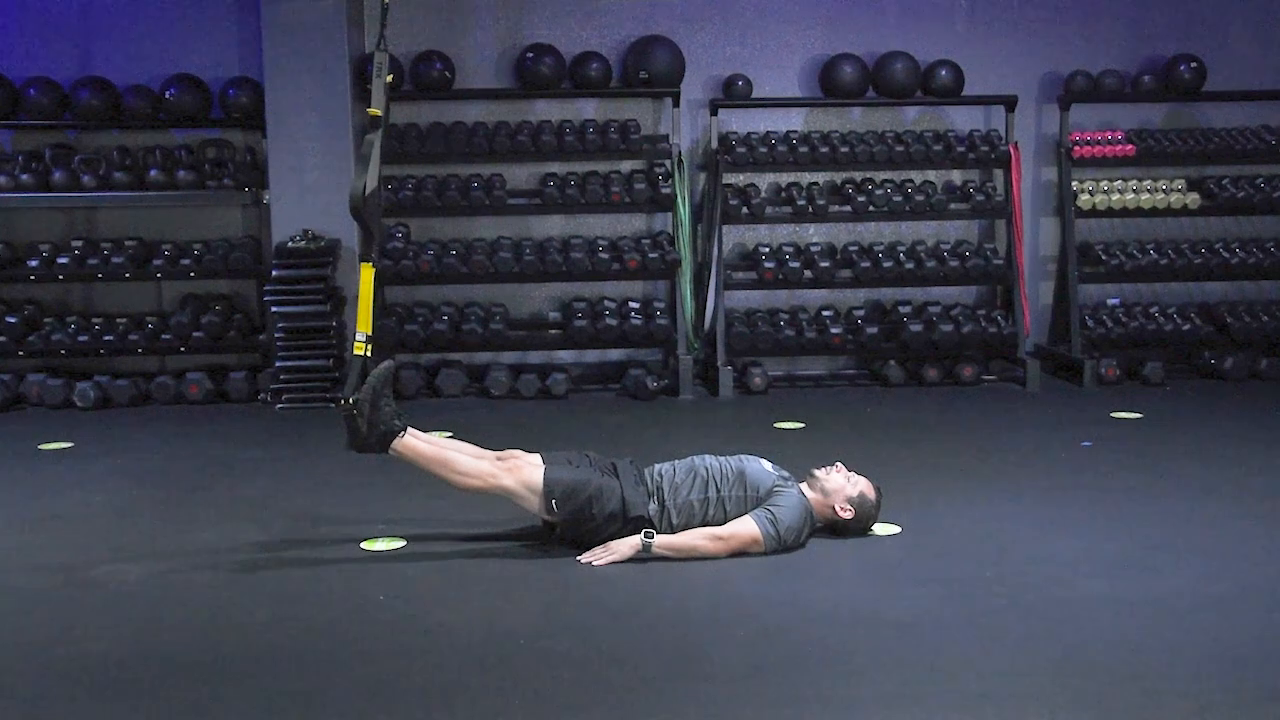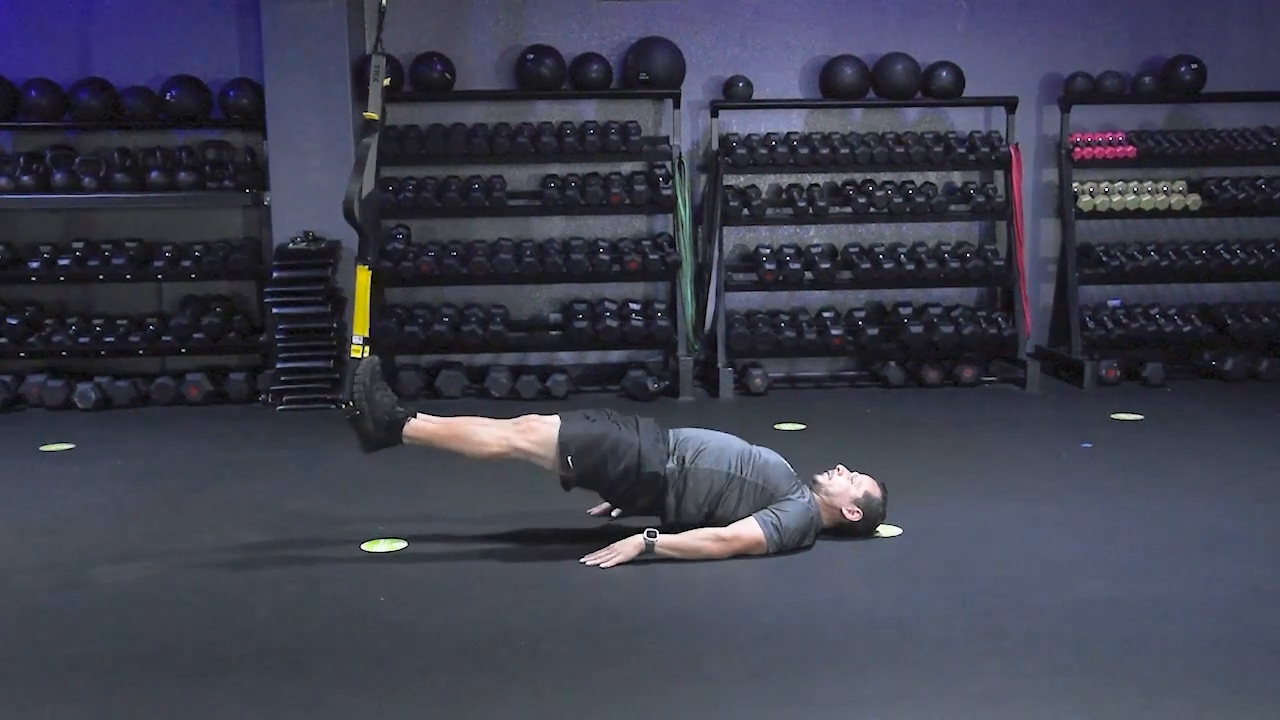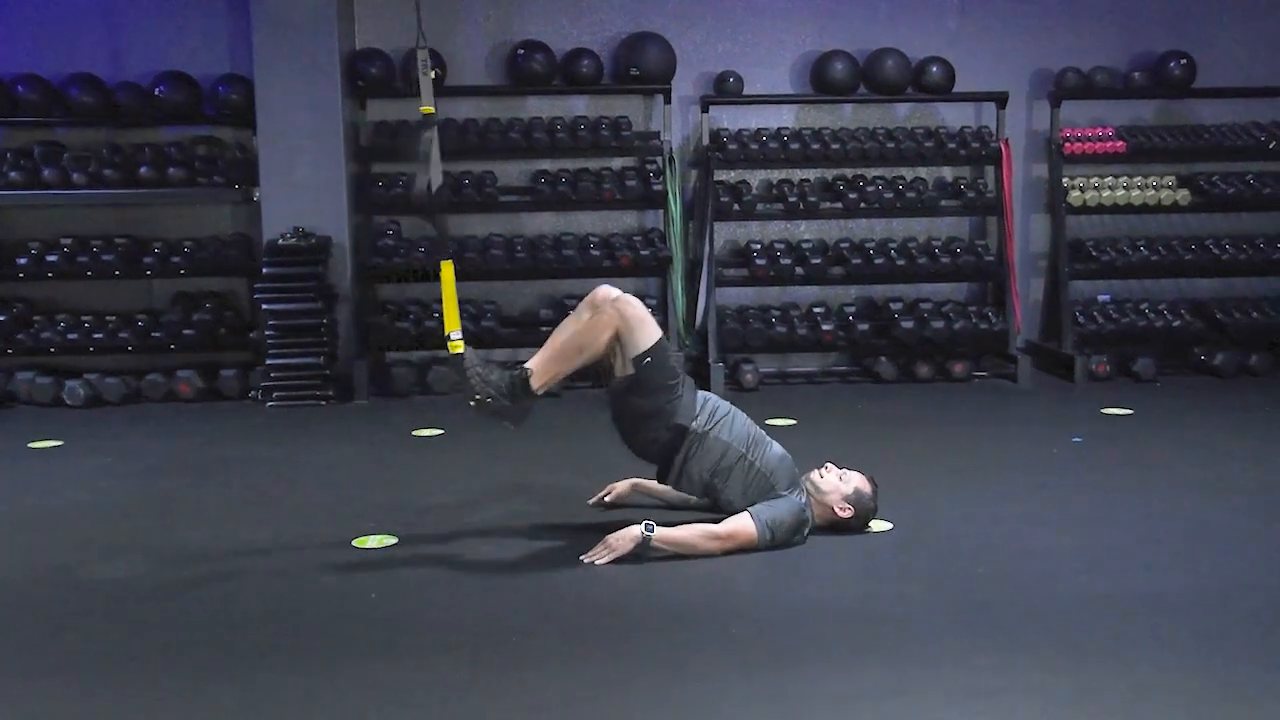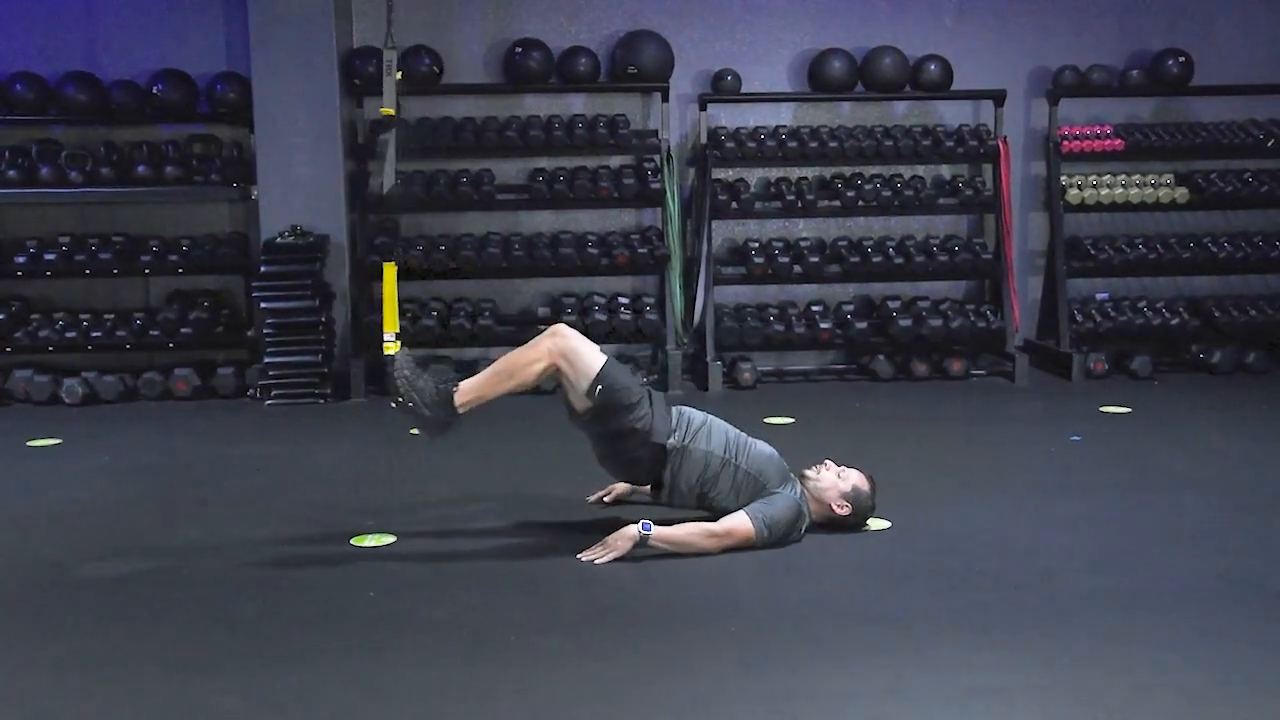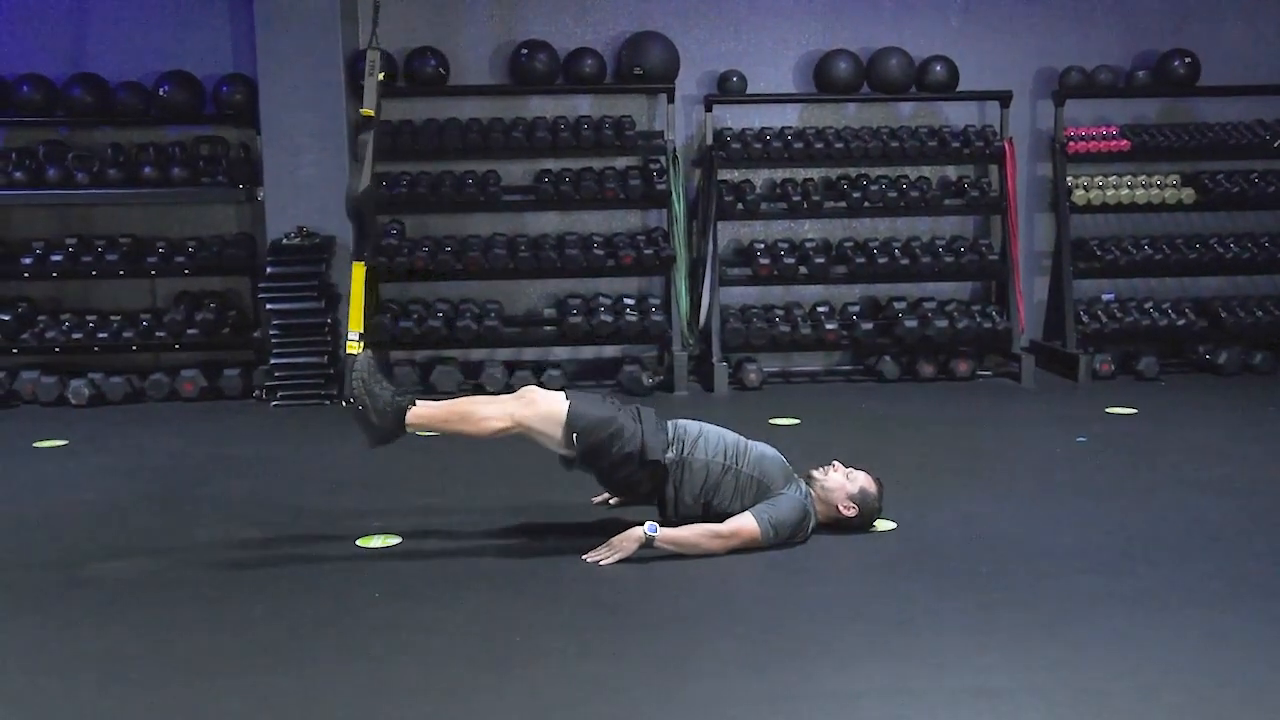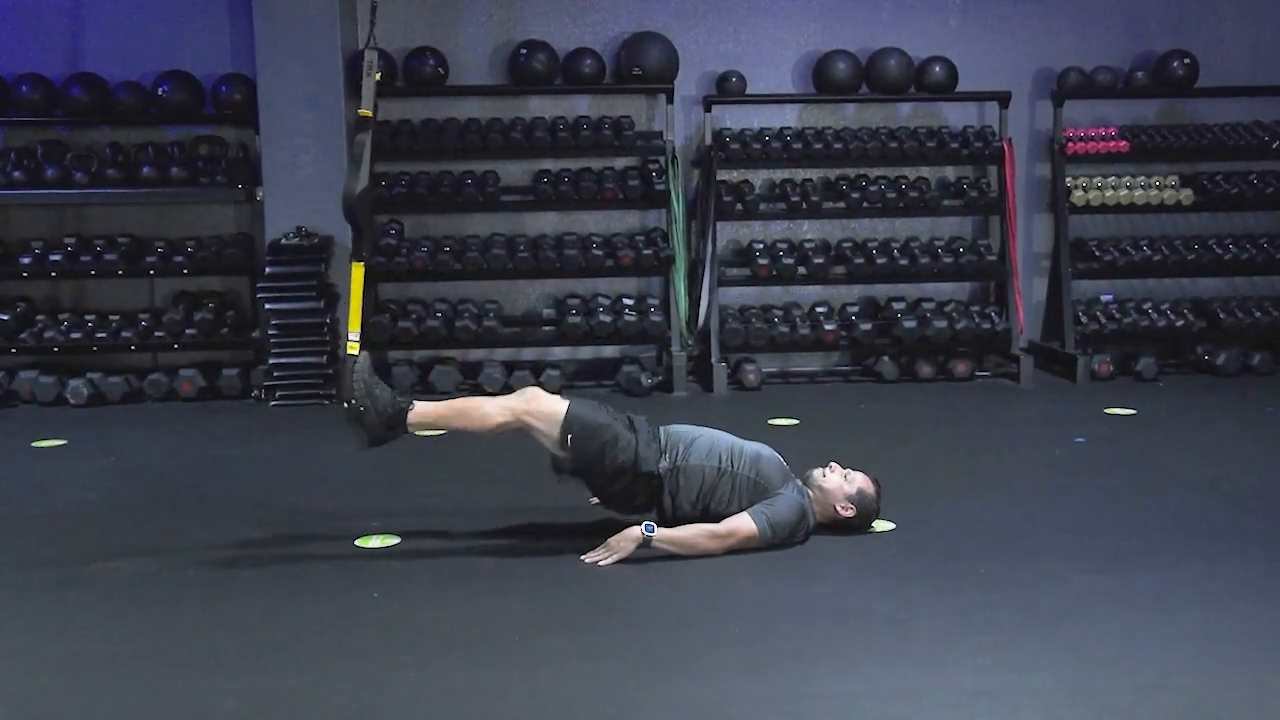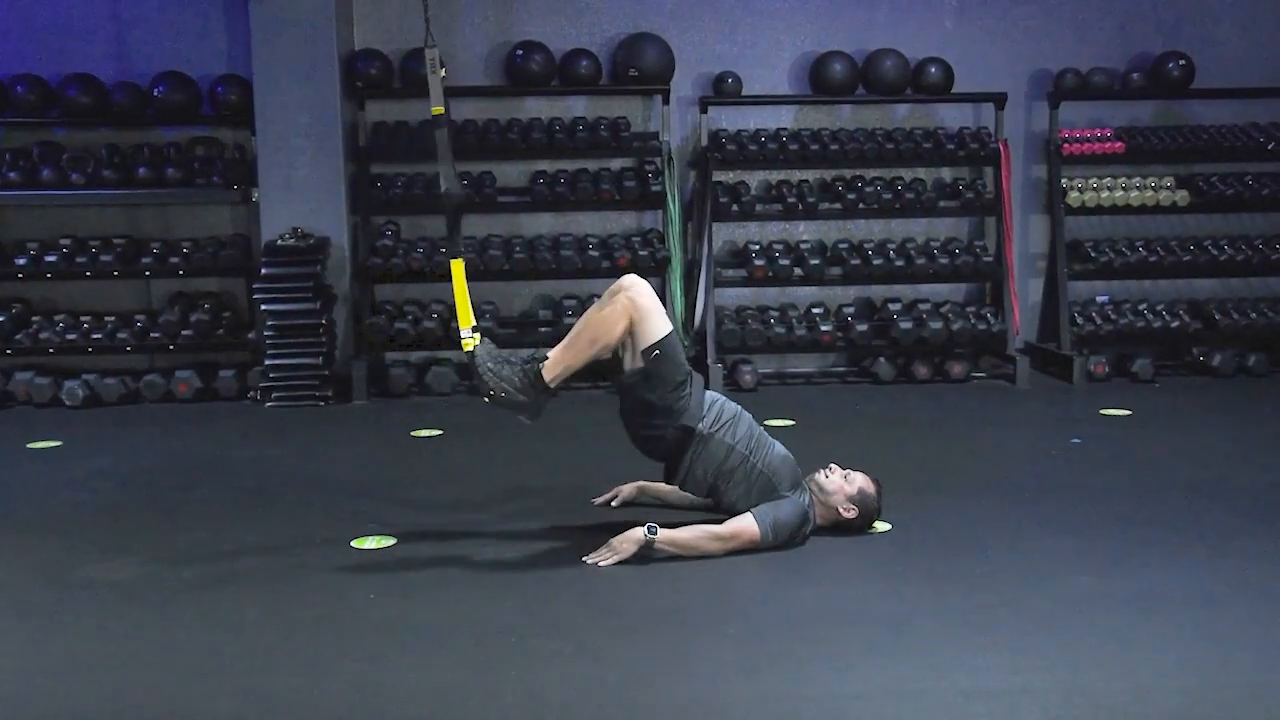
dt=0.7s
person 1, frame 1
left shoulder: (793, 514)
right shoulder: (781, 484)
left elbow: (723, 539)
left wrist: (640, 541)
left hip: (637, 508)
right hip: (641, 481)
left knee: (508, 476)
right knee: (512, 460)
left ankle: (389, 437)
right ankle: (391, 431)
person 1, frame 2
left shoulder: (801, 518)
right shoulder: (794, 489)
left elbow: (727, 541)
left wrist: (644, 542)
left hip: (658, 472)
right hip: (660, 450)
left knee: (521, 437)
right knee: (528, 427)
left ankle: (396, 427)
right ankle: (400, 422)
person 1, frame 3
left shoulder: (792, 517)
right shoulder: (791, 494)
left elbow: (721, 537)
left wrist: (643, 534)
left hip: (673, 428)
right hip: (684, 423)
left knee: (621, 307)
right knee: (605, 298)
left ankle: (521, 388)
right ankle: (521, 379)
person 1, frame 4
left shoulder: (789, 513)
right shoulder: (787, 489)
left elbow: (719, 534)
left wrist: (641, 531)
left hip: (653, 444)
right hip: (665, 431)
left knee: (559, 342)
right knee: (561, 343)
left ankle: (448, 403)
right ankle: (453, 395)
person 1, frame 5
left shoulder: (795, 513)
right shoulder: (788, 482)
left elbow: (724, 536)
left wrist: (647, 533)
left hip: (654, 464)
right hip: (658, 441)
left knee: (525, 410)
right knee: (529, 400)
left ankle: (397, 416)
right ankle: (402, 409)
person 1, frame 6
left shoulder: (794, 513)
right shoulder: (786, 482)
left elbow: (722, 536)
left wrist: (644, 534)
left hip: (648, 473)
right hip: (654, 448)
left knee: (527, 406)
right knee: (529, 400)
left ankle: (399, 417)
right ankle: (403, 411)
person 1, frame 7
left shoulder: (795, 516)
right shoulder: (796, 494)
left elbow: (725, 538)
left wrist: (647, 535)
left hip: (677, 423)
right hip: (689, 419)
left knee: (632, 293)
right knee: (628, 293)
left ankle: (534, 381)
right ankle: (536, 373)
